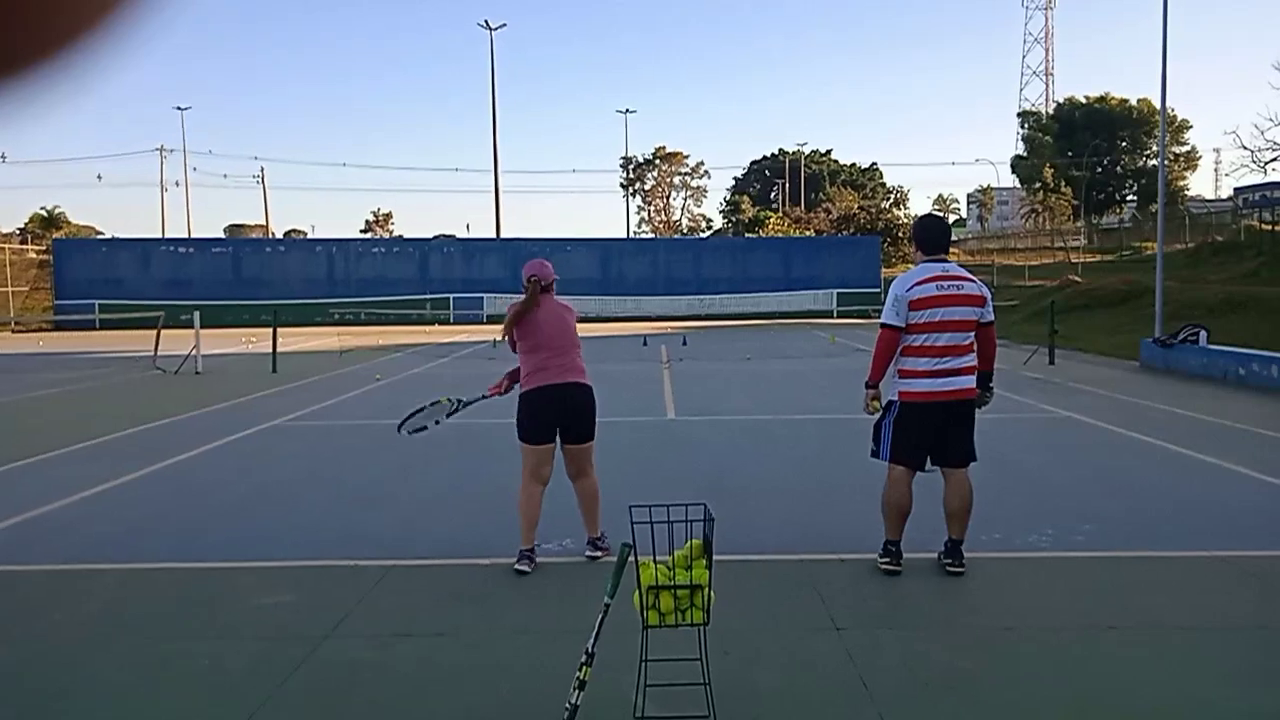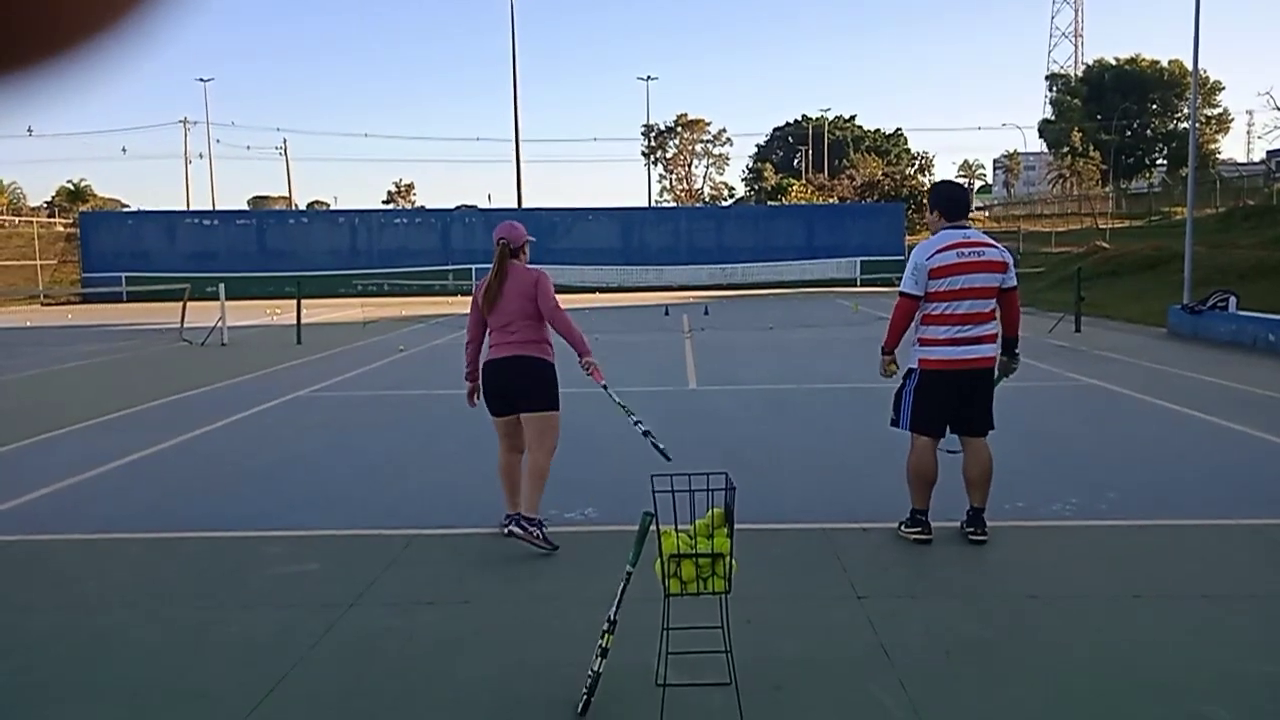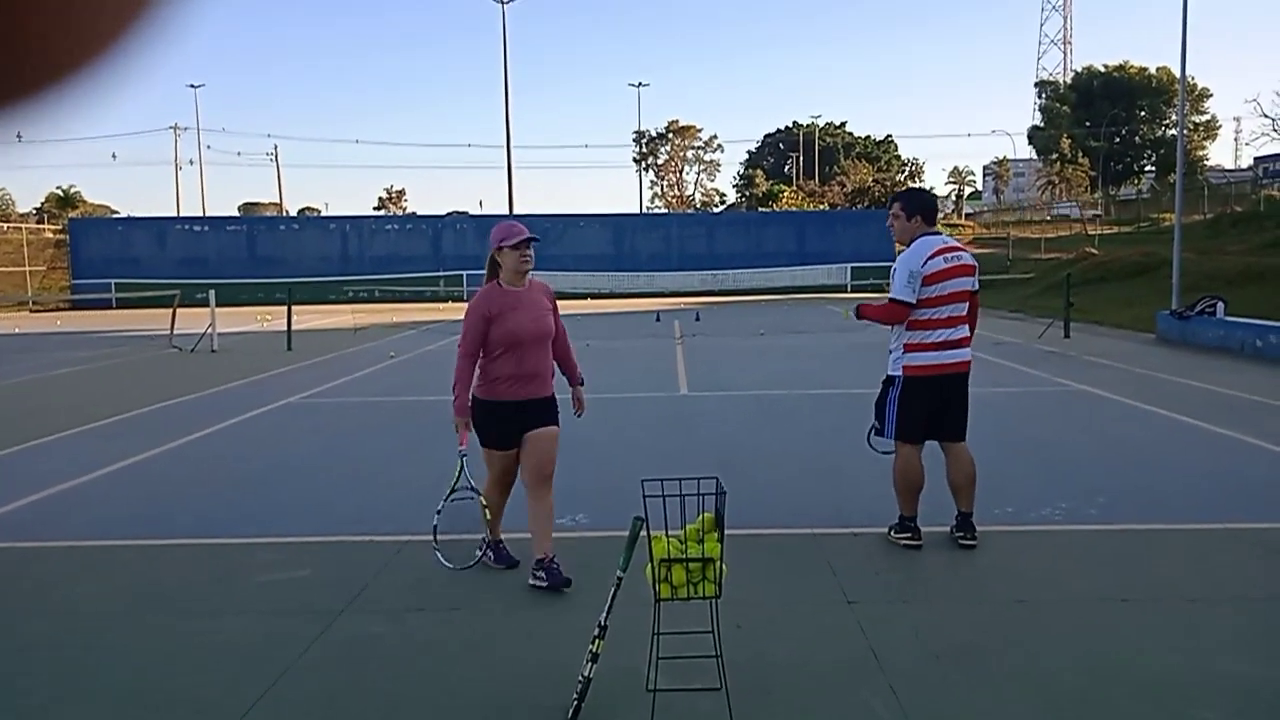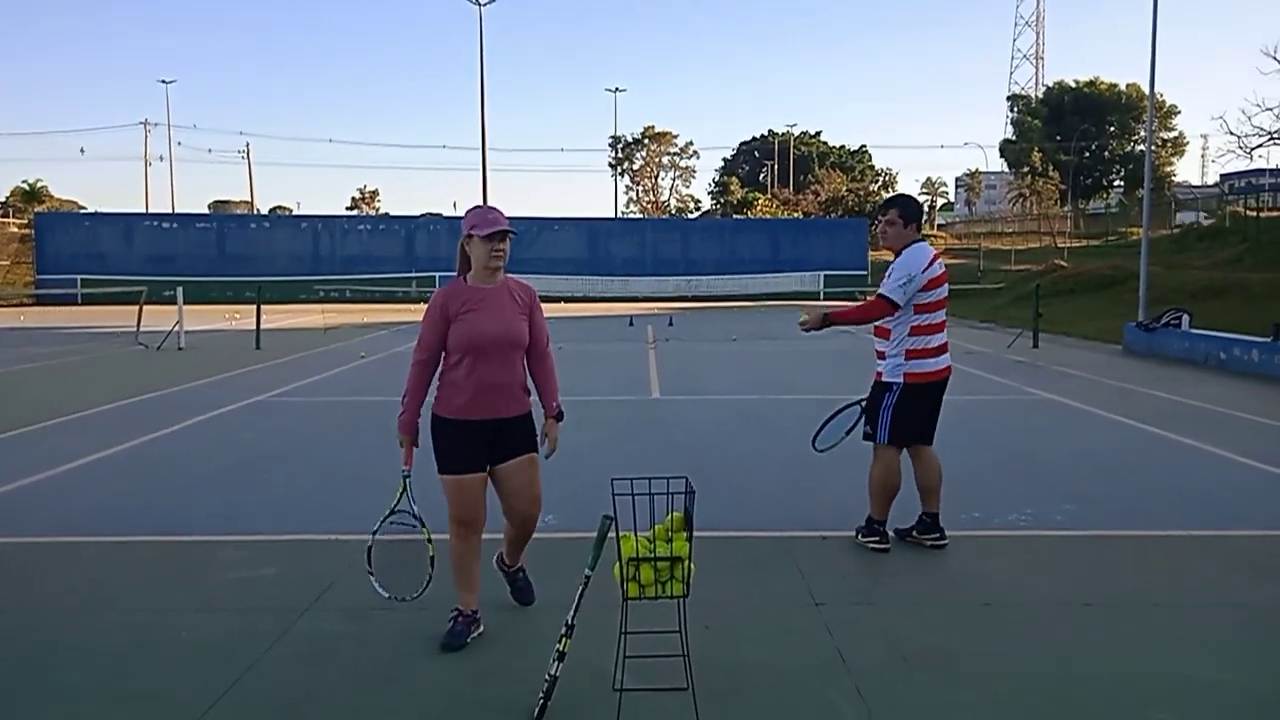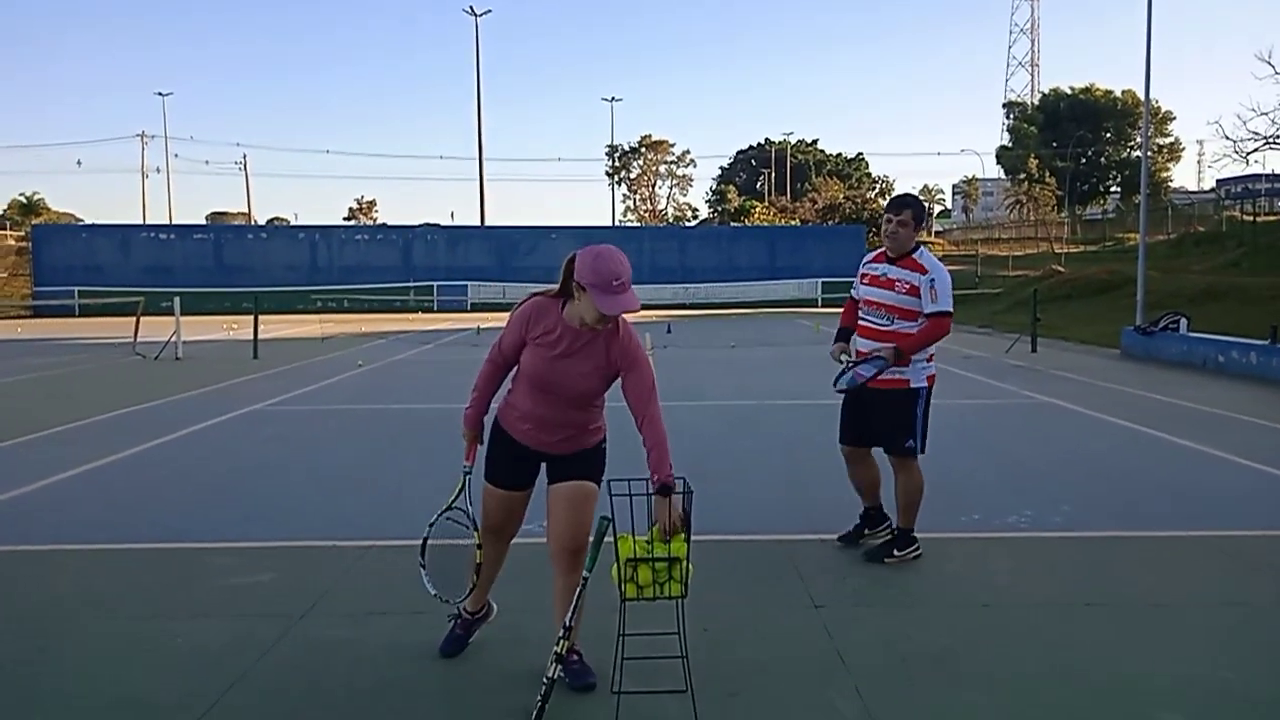
dt=1s
person 1, frame 1
left shoulder: (518, 312)
right shoulder: (568, 313)
right wrist: (514, 377)
left hip: (537, 397)
right hip: (578, 393)
left knee: (534, 479)
right knee: (583, 474)
left ankle: (526, 551)
right ankle: (595, 539)
person 1, frame 2
left shoulder: (484, 287)
right shoulder: (536, 278)
left elbow: (473, 337)
right elbow: (555, 315)
left wrist: (472, 376)
right wrist: (583, 351)
left hip: (496, 369)
right hip: (534, 367)
left knee: (510, 447)
right knee: (541, 449)
left ankle: (513, 514)
right ankle: (528, 519)
person 1, frame 3
left shoulder: (544, 293)
right shoulder: (485, 301)
left elbow: (559, 341)
right elbow: (467, 354)
left wrist: (575, 381)
right wrist: (462, 405)
left hip: (541, 403)
right hip: (496, 406)
left knee: (541, 480)
right knee: (501, 480)
left ankle: (544, 564)
right ankle: (491, 543)
person 1, frame 4
left shoulder: (524, 295)
right shoulder: (447, 299)
left elbow: (540, 356)
right elbow: (424, 361)
left wrist: (552, 411)
right wrist: (408, 419)
left hip: (515, 422)
right hip: (457, 425)
left knee: (526, 512)
right knee: (465, 522)
left ankle: (510, 561)
right ankle: (467, 613)
person 1, frame 5
left shoulder: (623, 342)
right shoulder: (535, 312)
left elbow: (648, 413)
right elbow: (498, 361)
left wrist: (663, 488)
right wrist: (473, 417)
left hip: (580, 449)
right hip: (513, 436)
left knee: (570, 549)
right knee: (494, 531)
left ankle: (567, 649)
right ankle: (475, 608)
person 2, frame 1
left shoulder: (905, 285)
right shoulder: (976, 287)
left elbow: (888, 339)
right elbow: (987, 341)
left wrist: (873, 384)
right wrist: (984, 383)
left hip: (914, 395)
right hip: (961, 393)
left knee: (900, 471)
right knee: (957, 471)
left ankle: (892, 550)
right ankle: (954, 550)
person 2, frame 2
left shoulder: (925, 253)
right shoulder: (998, 253)
left elbow: (906, 307)
right elbow: (1010, 306)
left wrist: (888, 350)
right wrist: (1010, 349)
left hip: (934, 363)
right hip: (981, 361)
left knee: (923, 440)
right knee: (976, 440)
left ankle: (919, 519)
right ankle: (977, 518)
person 2, frame 3
left shoulder: (911, 258)
right shoulder: (964, 255)
left elbow: (895, 313)
right elbow: (972, 309)
left wrist: (862, 309)
left hip: (914, 369)
right hip: (956, 365)
left knee: (908, 446)
right knee: (955, 444)
left ankle: (908, 525)
right ankle: (966, 523)
person 2, frame 4
left shoulder: (910, 263)
right shoulder: (926, 258)
left elbow: (876, 309)
left wrist: (825, 319)
left hip: (905, 374)
right hip: (931, 370)
left knee: (886, 448)
right knee: (921, 446)
left ankle: (875, 528)
right ankle: (930, 524)
person 2, frame 5
left shoulder: (930, 271)
right shoulder: (870, 262)
left elbow: (940, 324)
right elbow: (854, 305)
left wrist: (898, 352)
right wrist: (843, 338)
left hip: (907, 383)
right hip: (866, 378)
left knee: (903, 457)
right knee: (852, 448)
left ankle: (905, 538)
right ankle: (874, 518)
